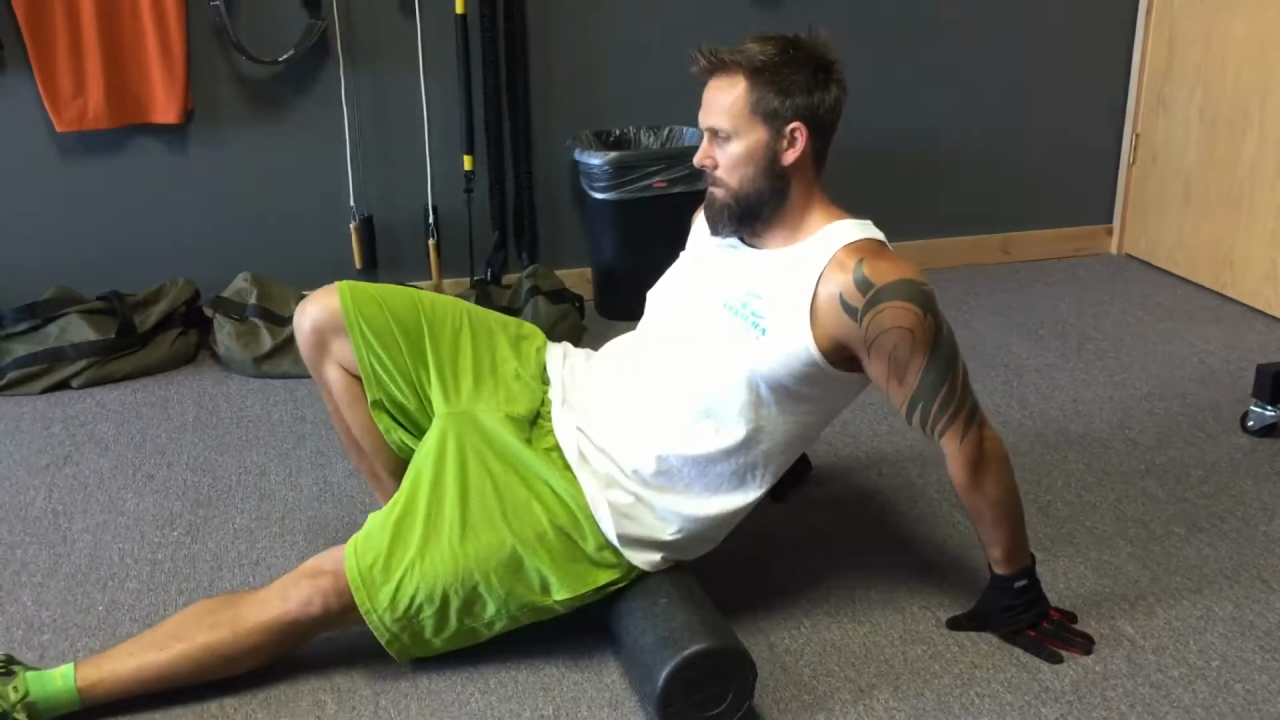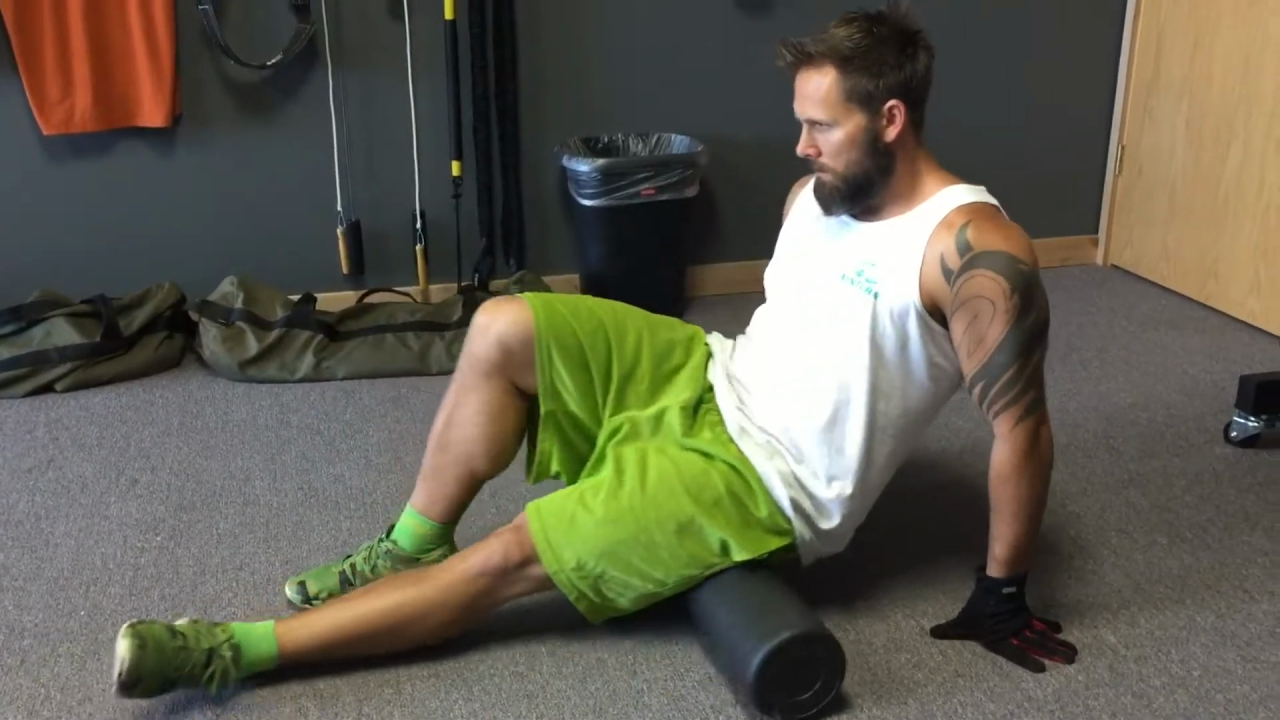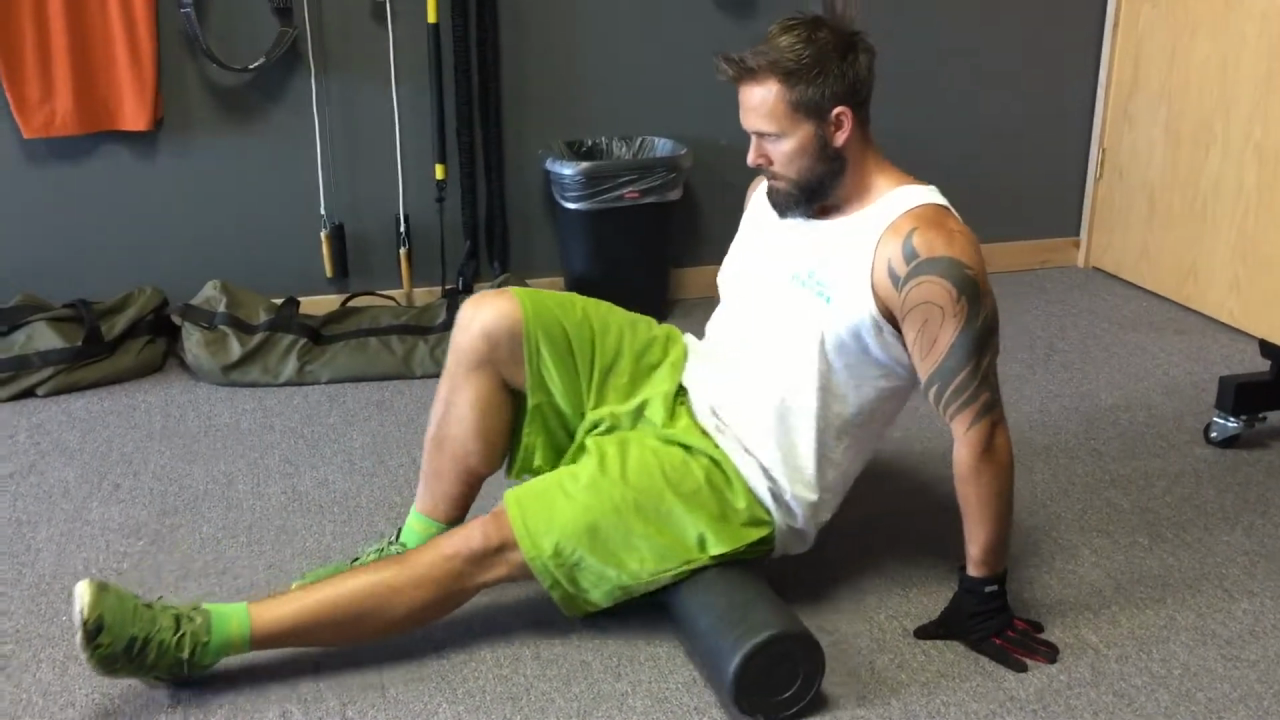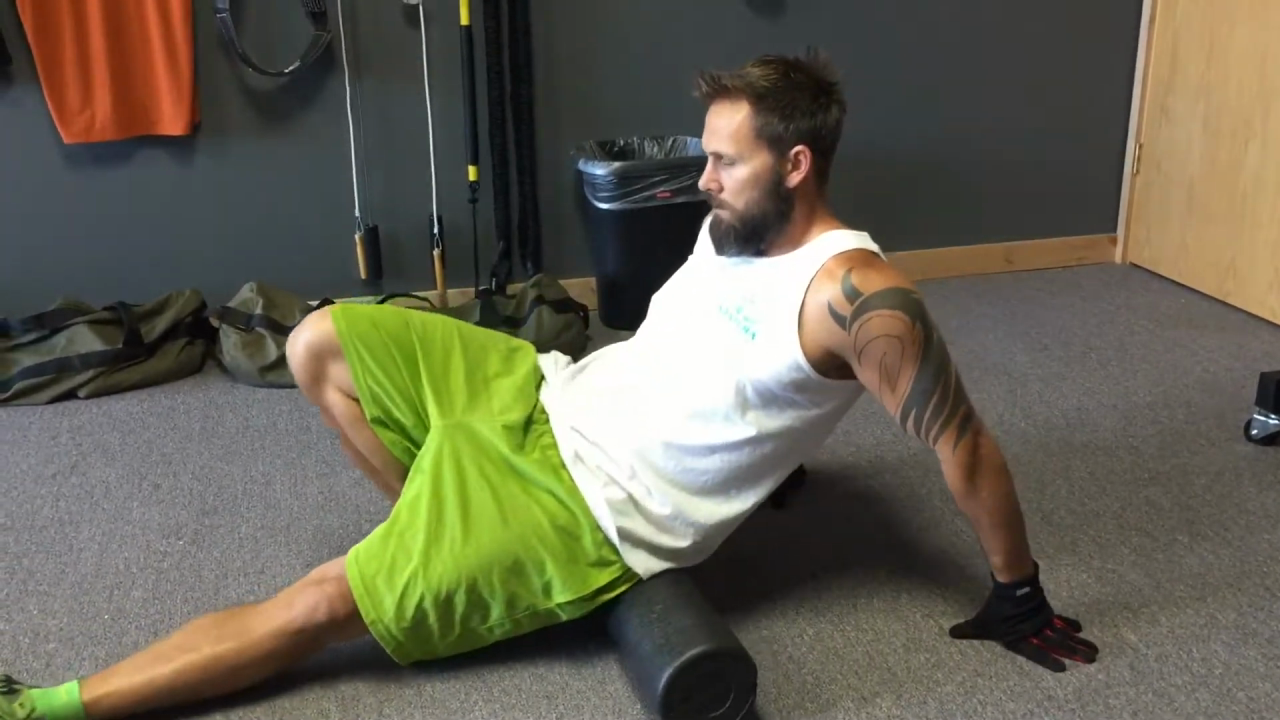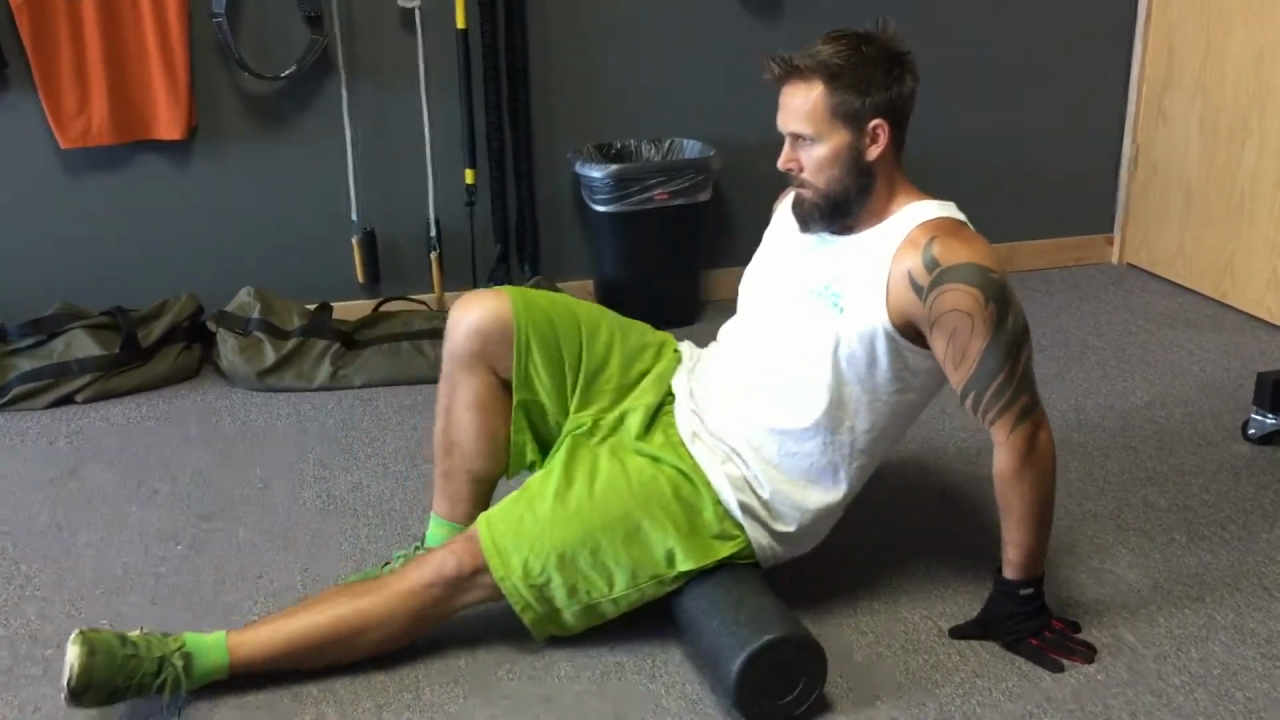
dt=1s
person 1, frame 1
left shoulder: (860, 285)
right shoulder: (726, 213)
left elbow: (966, 441)
left wrist: (1014, 589)
left hip: (594, 503)
right hip: (557, 390)
left knee: (319, 591)
right knee: (328, 319)
right ankle: (415, 530)
person 1, frame 2
left shoulder: (970, 247)
right shoulder: (817, 196)
left elbow: (1021, 427)
left wrist: (1001, 596)
left hip: (760, 481)
right hip: (712, 382)
left knee: (510, 559)
right knee: (505, 329)
left ankle: (238, 651)
right ankle: (410, 550)
person 1, frame 3
left shoulder: (919, 248)
right shoulder: (778, 186)
left elbow: (977, 427)
left wrist: (983, 595)
left hip: (739, 479)
right hip: (685, 383)
left knee: (485, 548)
right knee: (492, 321)
left ankle: (203, 637)
right ankle: (412, 545)
person 1, frame 4
left shoulder: (851, 294)
right shoulder: (738, 224)
left elbow: (962, 446)
left wrist: (1017, 597)
left hip: (595, 509)
right hip: (552, 400)
left knee: (325, 602)
right knee: (321, 344)
right ankle: (439, 533)
person 1, frame 5
left shoulder: (938, 263)
right shoulder: (808, 202)
left elbow: (1019, 431)
left wrist: (1019, 598)
left hip: (714, 491)
right hip: (671, 390)
left knee: (456, 576)
right knee: (483, 322)
right ankle: (446, 530)
